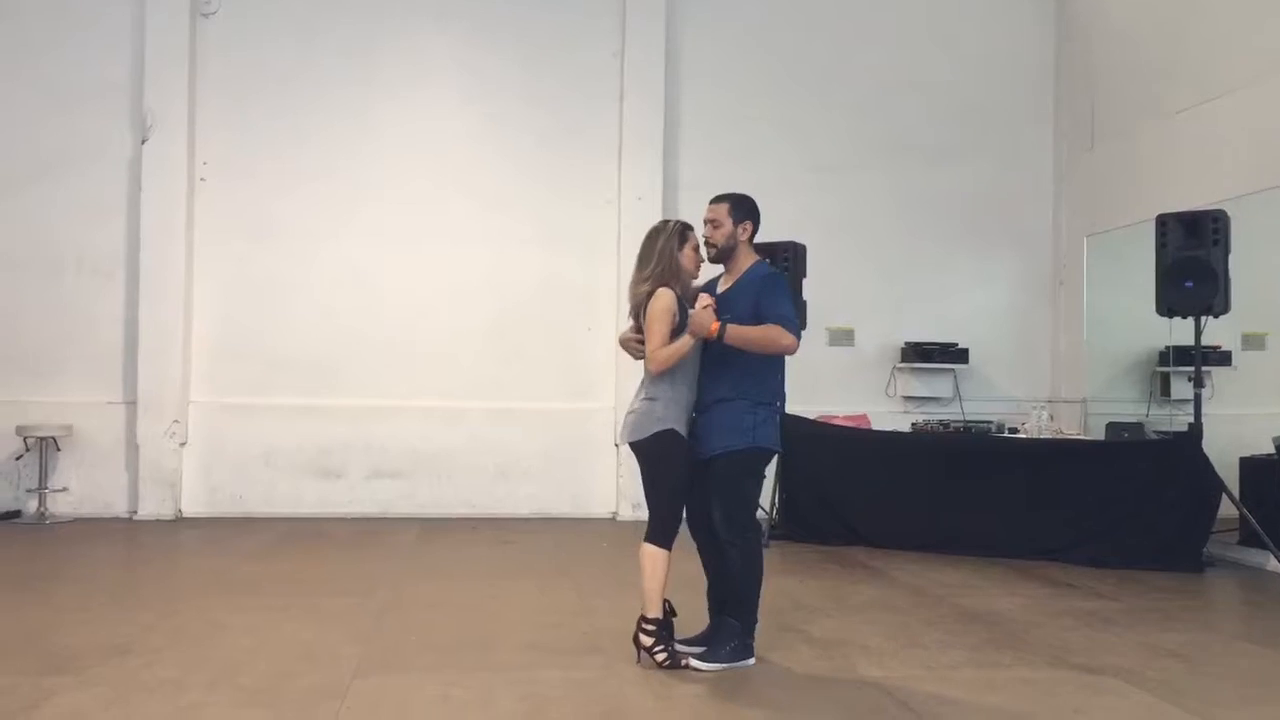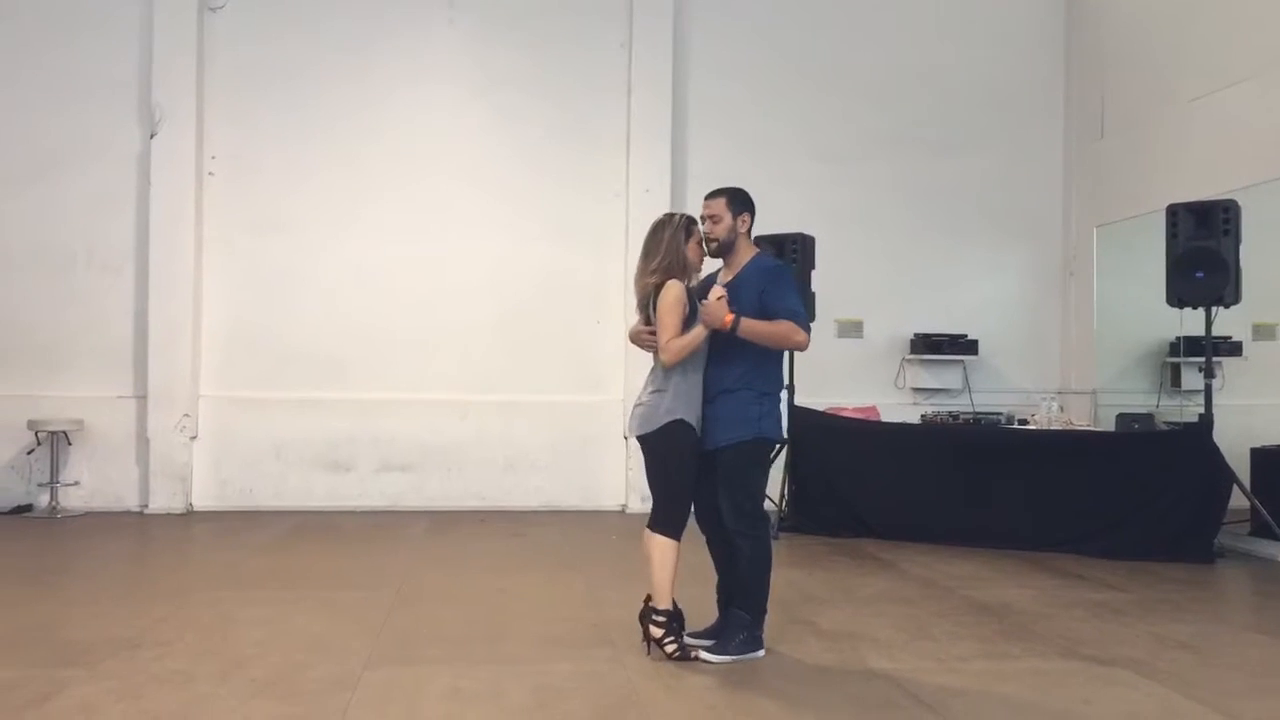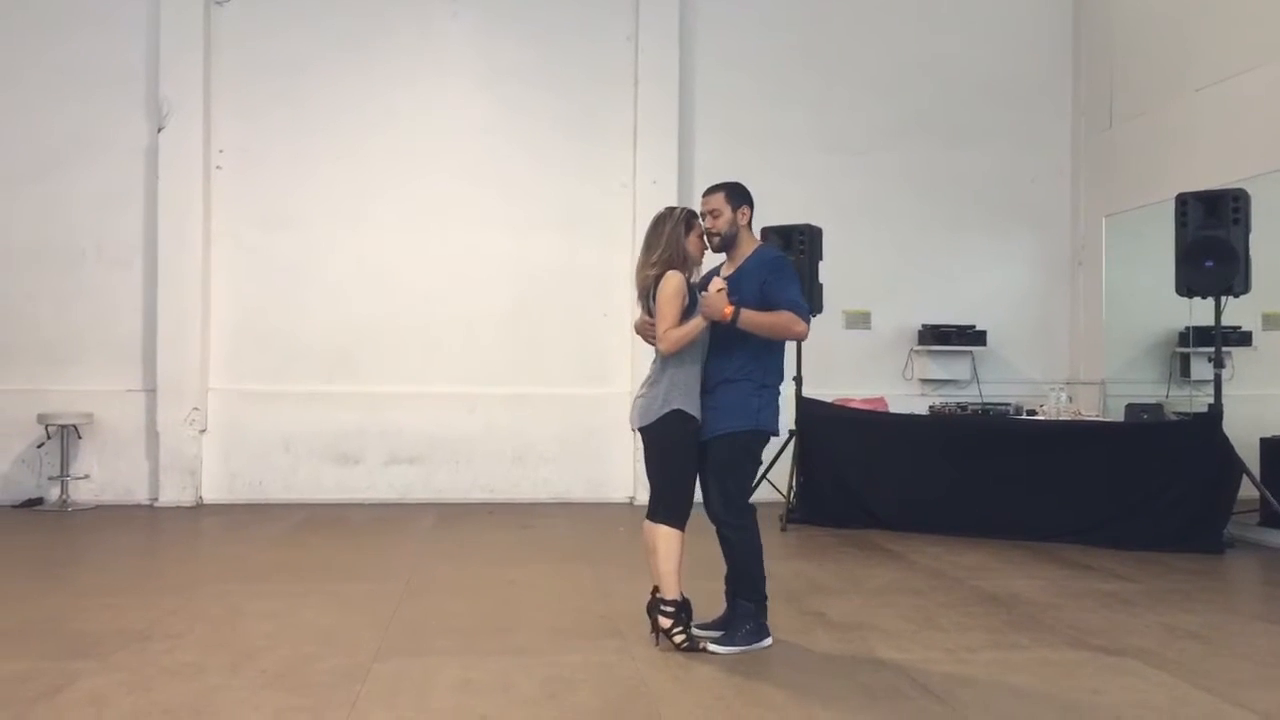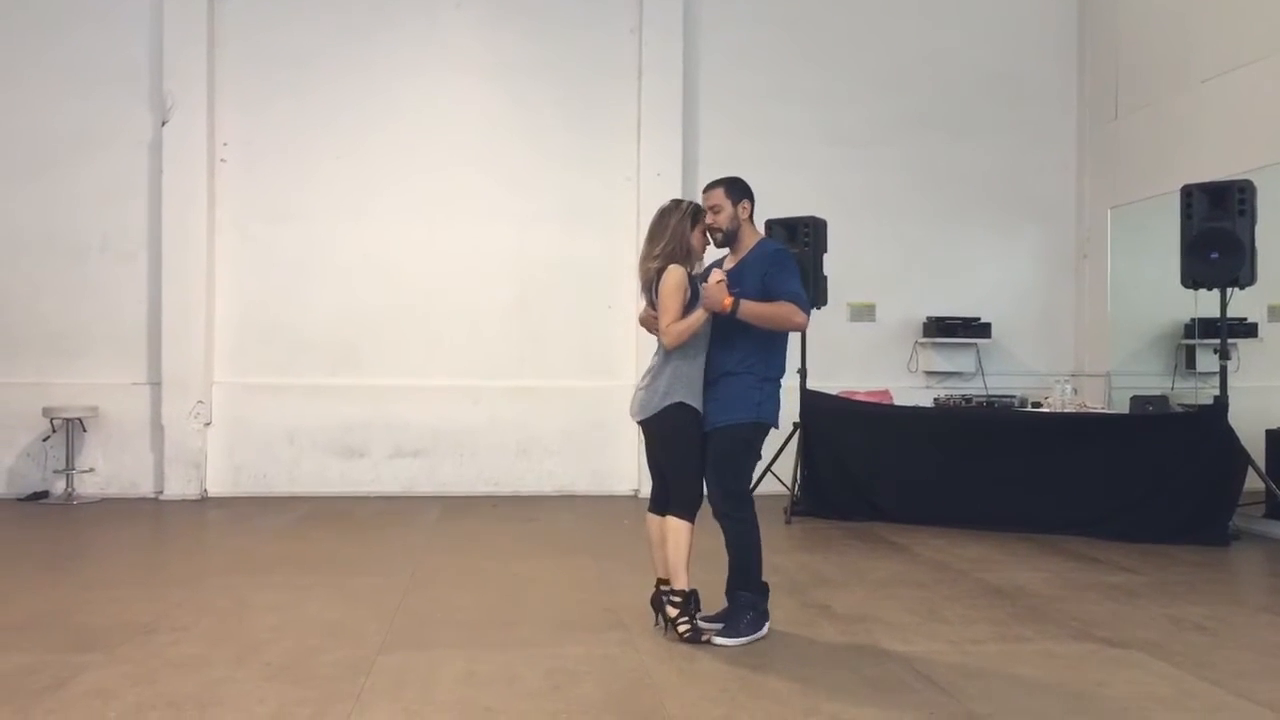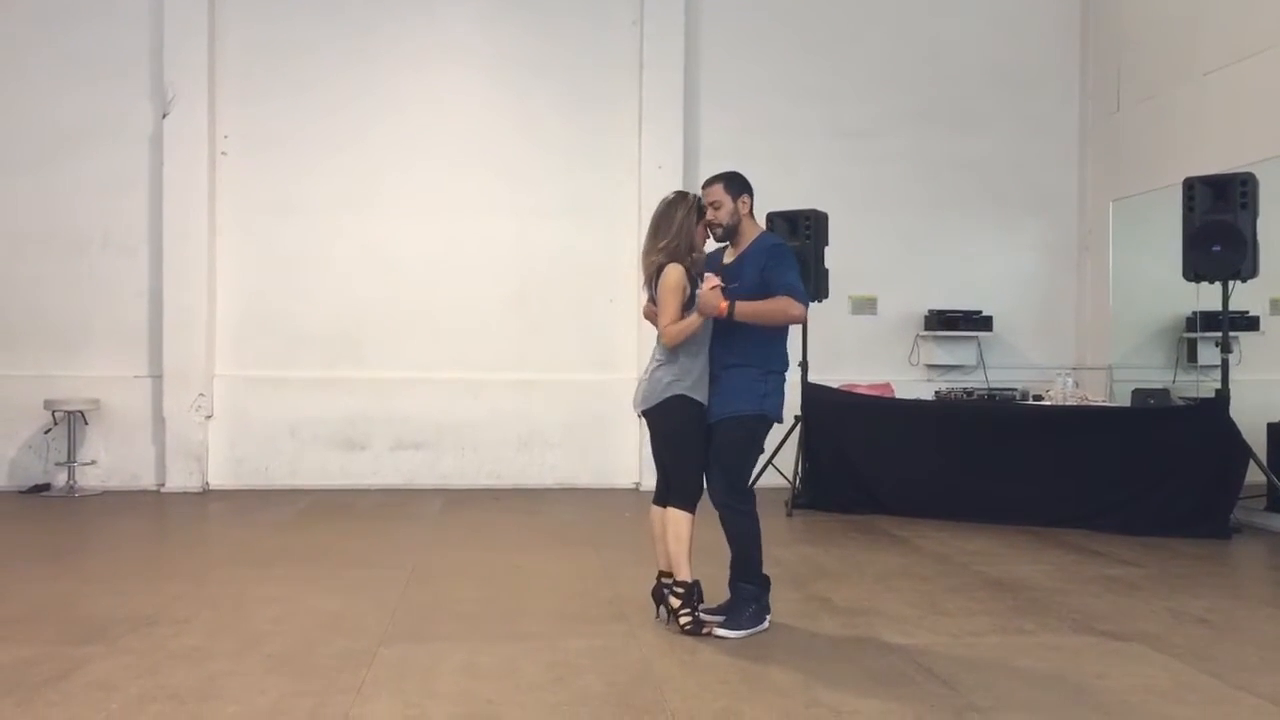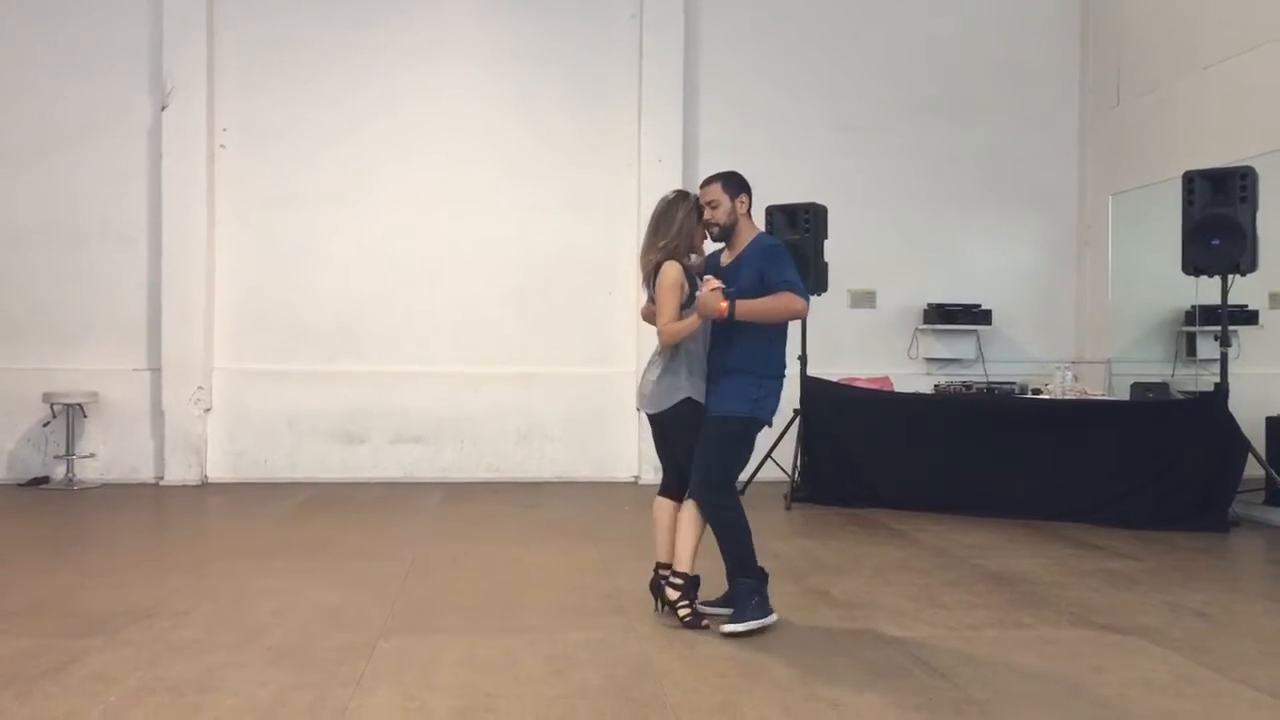
dt=0.3s
person 1, frame 1
left shoulder: (767, 282)
right shoulder: (710, 289)
left elbow: (786, 339)
left wrist: (717, 328)
right wrist: (633, 338)
left hip: (744, 430)
right hip: (707, 428)
left knee: (735, 529)
right knee: (703, 524)
left ankle: (739, 639)
right ankle: (720, 624)
person 1, frame 2
left shoulder: (770, 273)
right shoulder: (709, 284)
left elbow: (798, 335)
left wrist: (730, 321)
right wrist: (641, 331)
left hip: (748, 421)
right hip: (710, 420)
left knee: (743, 521)
right knee: (711, 518)
left ankle: (748, 630)
right ankle: (729, 617)
person 1, frame 3
left shoulder: (772, 265)
right shoulder: (712, 278)
left elbow: (797, 325)
left wrist: (730, 312)
right wrist: (648, 325)
left hip: (745, 411)
right hip: (711, 409)
left knee: (731, 508)
right knee: (719, 509)
left ankle: (753, 620)
right ankle: (738, 610)
person 1, frame 4
left shoulder: (773, 258)
right shoulder: (715, 269)
left elbow: (797, 316)
left wrist: (729, 304)
right wrist: (654, 318)
left hip: (746, 402)
right hip: (713, 401)
left knee: (731, 499)
right knee: (723, 499)
left ankle: (751, 608)
right ankle: (741, 603)
person 1, frame 5
left shoulder: (772, 252)
right shoulder: (714, 261)
left elbow: (795, 308)
left wrist: (724, 308)
left hip: (751, 394)
right hip: (717, 393)
left knee: (731, 492)
right knee: (722, 492)
left ankle: (752, 600)
right ankle: (745, 595)
person 1, frame 6
left shoulder: (769, 252)
right shoulder: (711, 263)
left elbow: (796, 304)
left wrist: (726, 308)
left hip: (747, 391)
right hip: (717, 390)
left knee: (710, 485)
right knee: (710, 488)
left ankle: (754, 596)
right ankle: (742, 589)
person 2, frame 1
left shoulder: (677, 296)
right shoulder: (664, 296)
right elbow: (655, 361)
right wrist: (696, 331)
left hip: (663, 423)
right hip: (660, 425)
left knee: (663, 521)
right knee: (665, 523)
left ankle: (655, 610)
right ankle: (652, 628)
person 2, frame 2
left shoulder: (673, 290)
right shoulder: (674, 288)
right elbow: (668, 352)
right wrist: (709, 322)
left hip: (664, 415)
right hip: (670, 416)
left knee: (663, 513)
right knee: (673, 514)
left ankle: (656, 605)
right ankle: (662, 619)
person 2, frame 3
left shoulder: (673, 282)
right shoulder: (673, 279)
right elbow: (667, 340)
right wrist: (708, 314)
left hip: (663, 407)
right hip: (671, 408)
left knee: (661, 503)
right knee: (675, 506)
left ankle: (661, 597)
right ankle: (670, 609)
person 2, frame 4
left shoulder: (680, 275)
right shoulder: (675, 273)
right elbow: (670, 335)
right wrist: (709, 306)
left hip: (665, 400)
right hip: (673, 401)
left knee: (664, 495)
right knee: (685, 498)
left ankle: (665, 589)
right ankle: (678, 597)
person 2, frame 5
left shoulder: (683, 268)
right shoulder: (675, 270)
right elbow: (669, 334)
right wrist: (706, 310)
left hip: (667, 393)
right hip: (676, 394)
left knee: (668, 487)
right knee: (685, 490)
left ankle: (666, 581)
right ankle: (681, 590)
person 2, frame 6
left shoulder: (680, 268)
right shoulder: (673, 268)
left elbow: (649, 313)
right elbow: (667, 332)
right wrist: (704, 312)
left hip: (665, 391)
right hip: (678, 393)
left knee: (674, 480)
left ankle: (663, 573)
